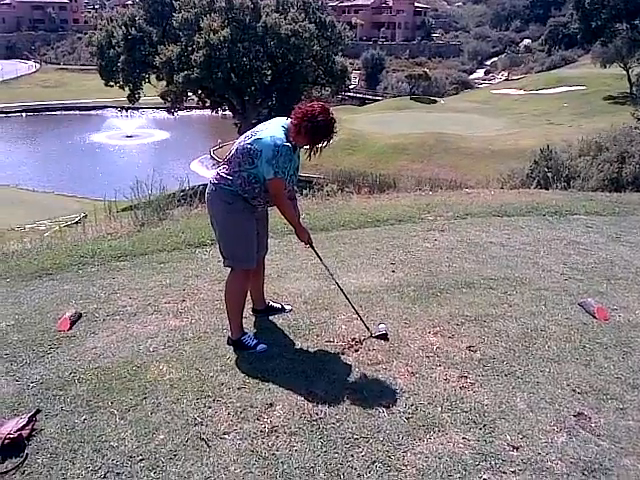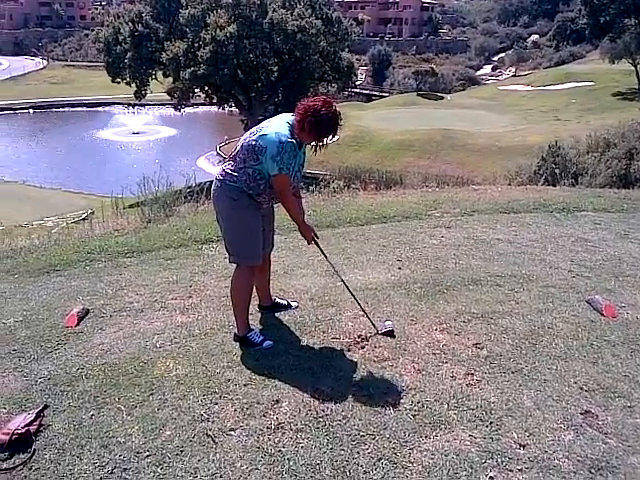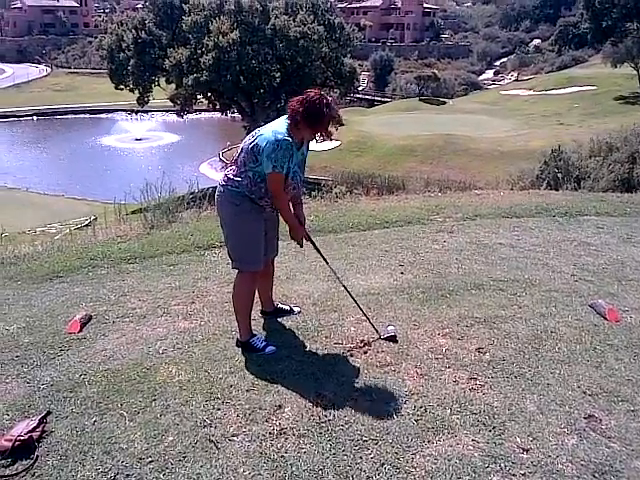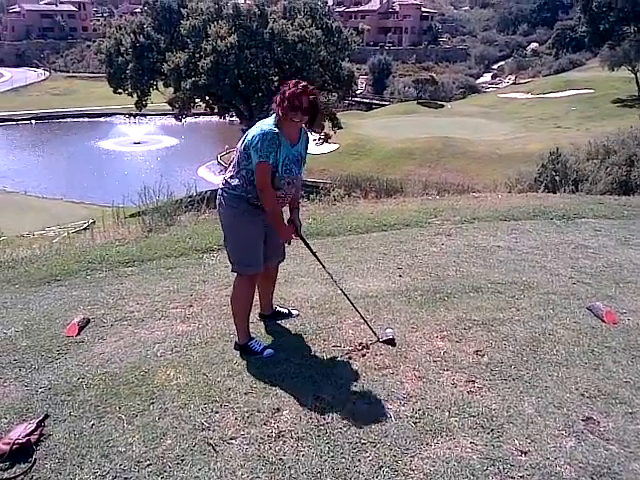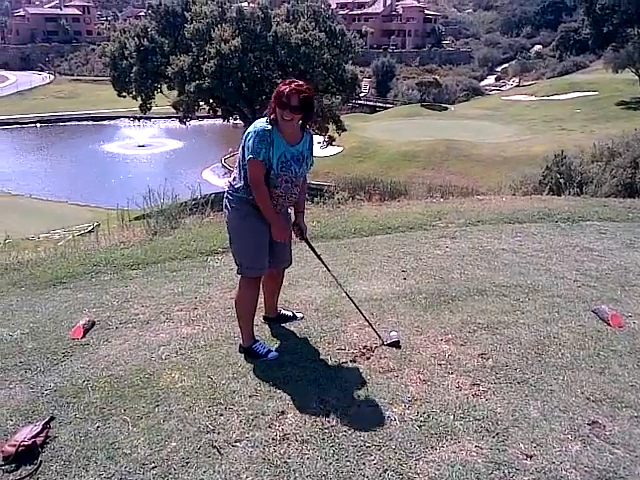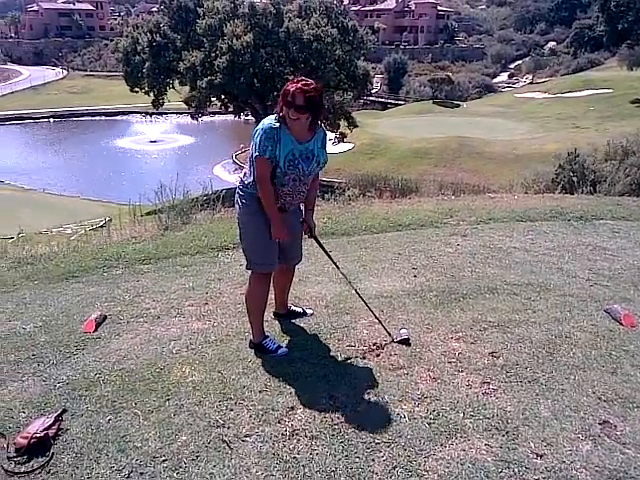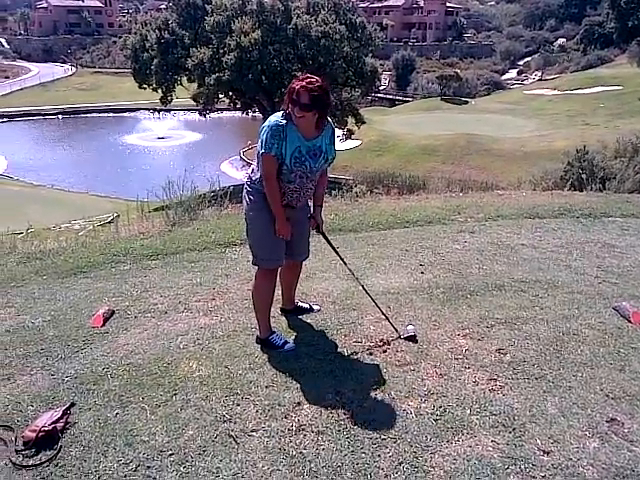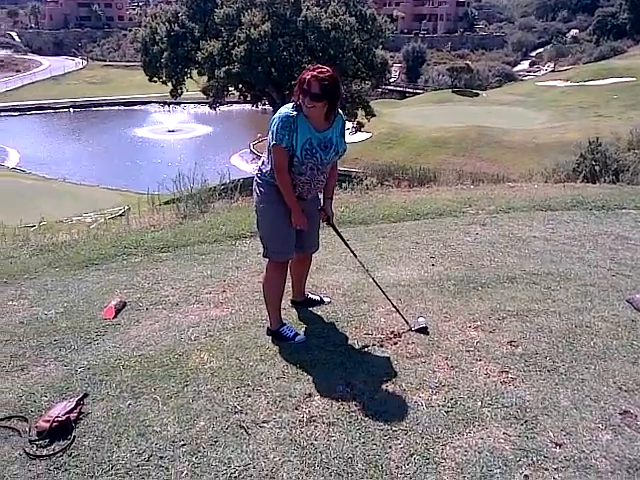
dt=0.2s
person 1, frame 1
left shoulder: (287, 129)
right shoulder: (277, 146)
left elbow: (286, 181)
right elbow: (278, 196)
left wrist: (295, 207)
right wrist: (298, 228)
left hip: (251, 198)
right hip: (229, 200)
left knee: (257, 256)
right knee: (242, 266)
left ankle: (260, 304)
right ankle: (236, 335)
person 1, frame 2
left shoulder: (293, 126)
right shoulder: (281, 142)
left elbow: (292, 176)
right elbow: (283, 192)
left wrist: (299, 204)
right wrist: (302, 225)
left hip: (257, 195)
right hip: (235, 197)
left knee: (263, 253)
right knee: (248, 263)
left ankle: (266, 301)
right ankle: (243, 331)
person 1, frame 3
left shoulder: (298, 135)
right shoulder: (279, 141)
left elbow: (294, 178)
right elbow: (277, 191)
left wrist: (299, 211)
right wrist: (294, 226)
left hip: (262, 202)
right hip: (239, 202)
left knee: (267, 258)
right knee: (250, 268)
left ankle: (268, 307)
right ankle: (245, 336)
person 1, frame 4
left shoulder: (301, 135)
right shoulder: (267, 134)
left elbow: (294, 177)
right elbow: (263, 186)
left wrist: (294, 213)
right wrist: (280, 224)
left hip: (266, 205)
right hip: (240, 205)
left knee: (271, 262)
right knee: (249, 271)
left ankle: (267, 309)
right ankle: (243, 339)
person 1, frame 5
left shoulder: (306, 136)
right shoulder: (261, 132)
left elbow: (301, 179)
right elbow: (256, 183)
left wrist: (299, 216)
right wrist: (275, 223)
left hip: (276, 208)
right hip: (246, 208)
left knee: (278, 266)
right knee: (252, 274)
left ankle: (272, 313)
right ankle: (248, 341)
person 1, frame 6
left shoulder: (318, 134)
right shoulder: (269, 130)
left elbow: (313, 176)
right elbow: (262, 181)
left wrist: (309, 213)
right wrist: (275, 221)
left hip: (289, 206)
right hip: (257, 205)
left knee: (288, 262)
right knee: (262, 270)
left ankle: (282, 308)
right ankle: (258, 337)
person 1, frame 7
left shoulder: (327, 130)
right shoulder: (275, 127)
left elbow: (322, 172)
right elbow: (268, 177)
left wrist: (317, 209)
right wrist: (280, 218)
left hip: (298, 203)
right hip: (264, 201)
left knee: (295, 258)
right knee: (269, 266)
left ankle: (289, 304)
right ankle: (265, 333)
person 1, frame 8
left shoulder: (337, 121)
right shoulder: (287, 118)
left elbow: (332, 164)
right elbow: (280, 169)
left wrist: (327, 201)
right wrist: (295, 210)
left hip: (308, 195)
right hip: (275, 193)
left knee: (305, 250)
right knee: (279, 258)
left ankle: (299, 296)
right ankle: (275, 324)
